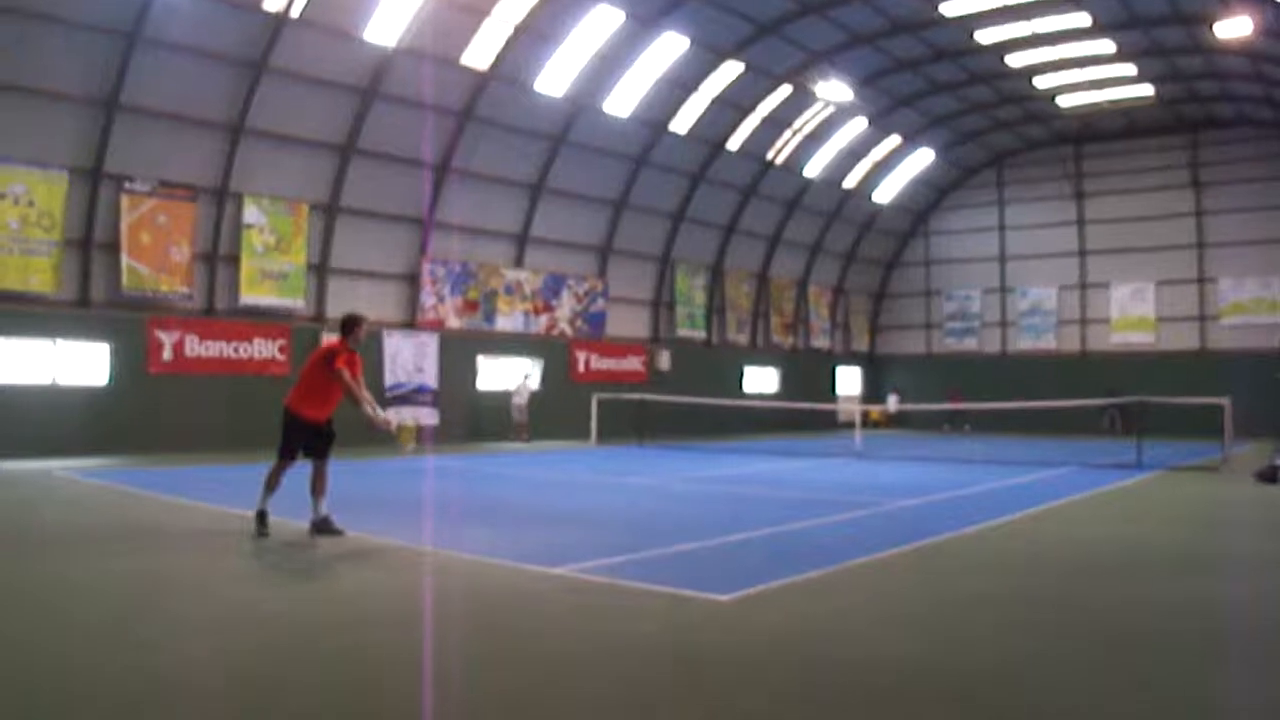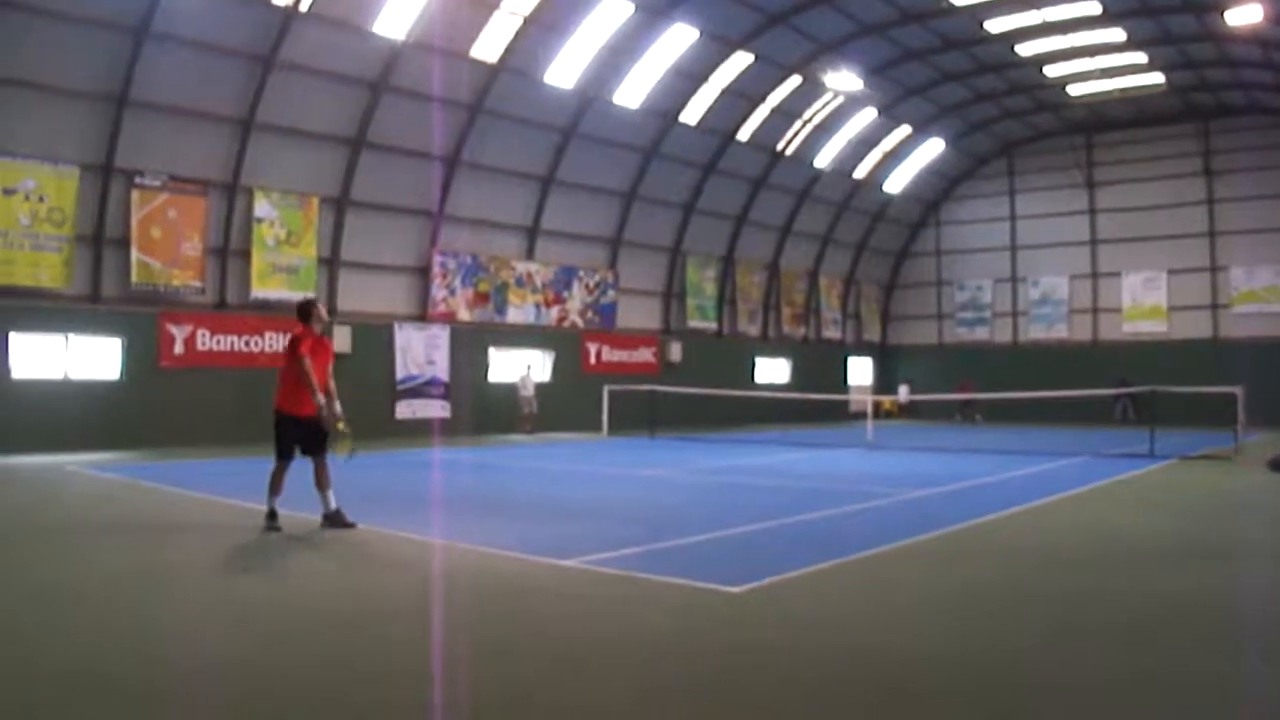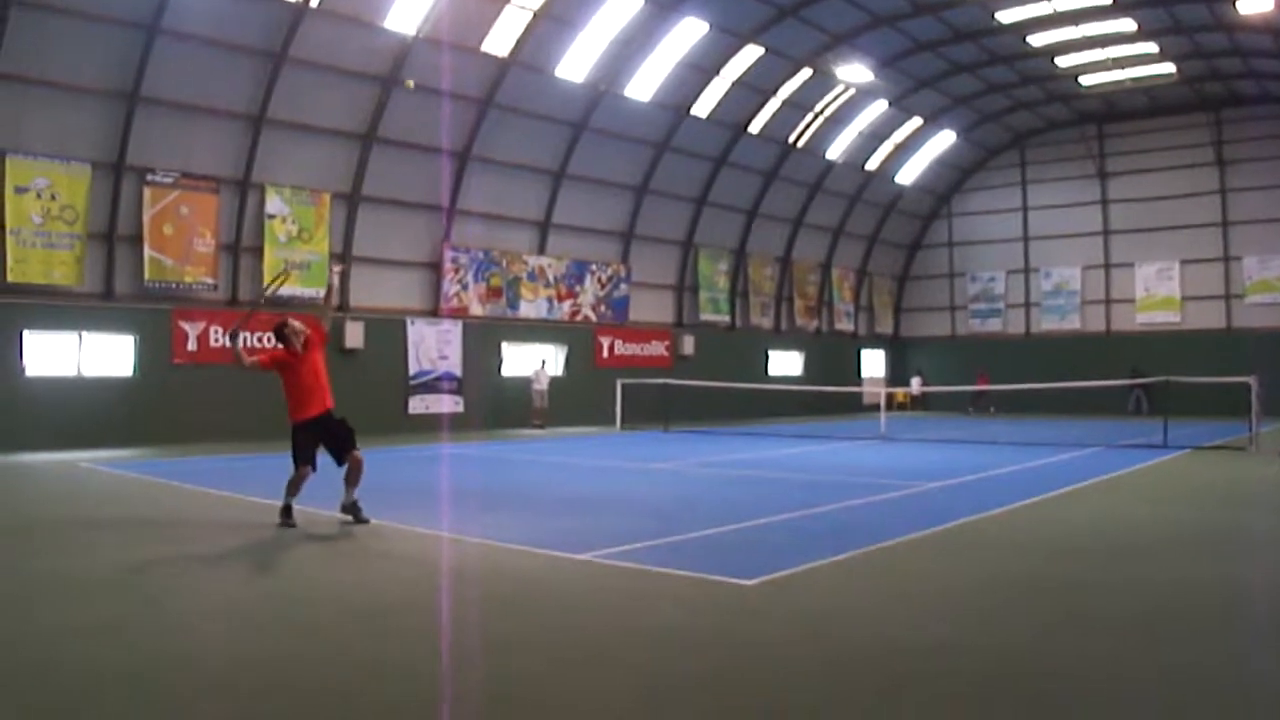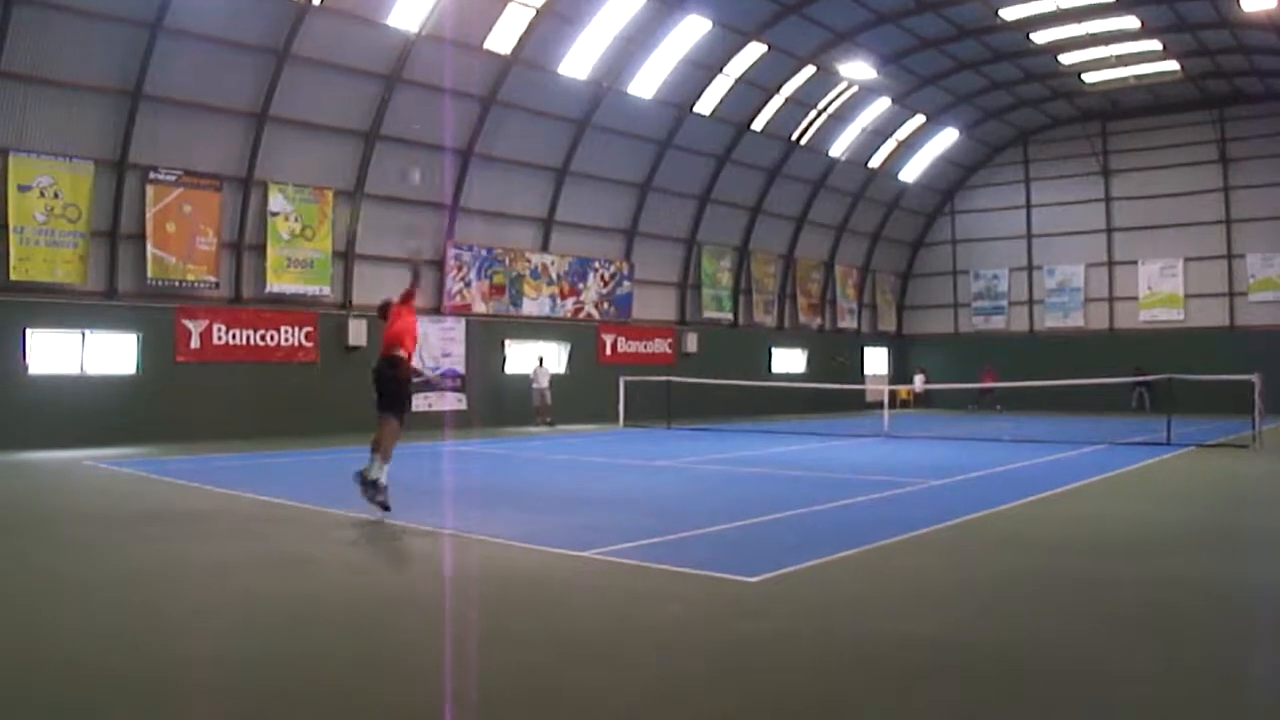
dt=0.7s
person 1, frame 1
left shoulder: (353, 358)
right shoulder: (334, 352)
left elbow: (362, 389)
right elbow: (348, 387)
left wrist: (380, 414)
right wrist: (370, 414)
left hip: (320, 418)
right hip: (298, 414)
left knee: (321, 464)
right knee: (284, 463)
left ankle: (319, 518)
right ankle: (262, 512)
person 1, frame 2
left shoulder: (325, 343)
right shoulder: (300, 337)
left elbow: (329, 377)
right elbow: (307, 372)
left wrist: (336, 407)
right wrist: (320, 401)
left hip: (311, 412)
right hip: (289, 412)
left knee: (321, 460)
right knee: (284, 463)
left ankle: (330, 511)
right ankle: (271, 512)
person 1, frame 3
left shoulder: (314, 342)
right shoulder: (280, 356)
left elbow: (328, 309)
right elbow: (248, 362)
left wrist: (333, 281)
right wrist: (237, 344)
left hip: (327, 416)
right hip: (303, 422)
left knee: (356, 459)
right knee: (304, 471)
left ankle: (350, 502)
right ankle: (286, 507)
person 1, frame 4
left shoulder: (401, 319)
right shoulder: (403, 311)
right elbow: (414, 287)
left hip: (394, 368)
right hip: (395, 365)
left knee: (390, 422)
right knee: (391, 420)
left ankle: (373, 474)
right ankle: (373, 475)
